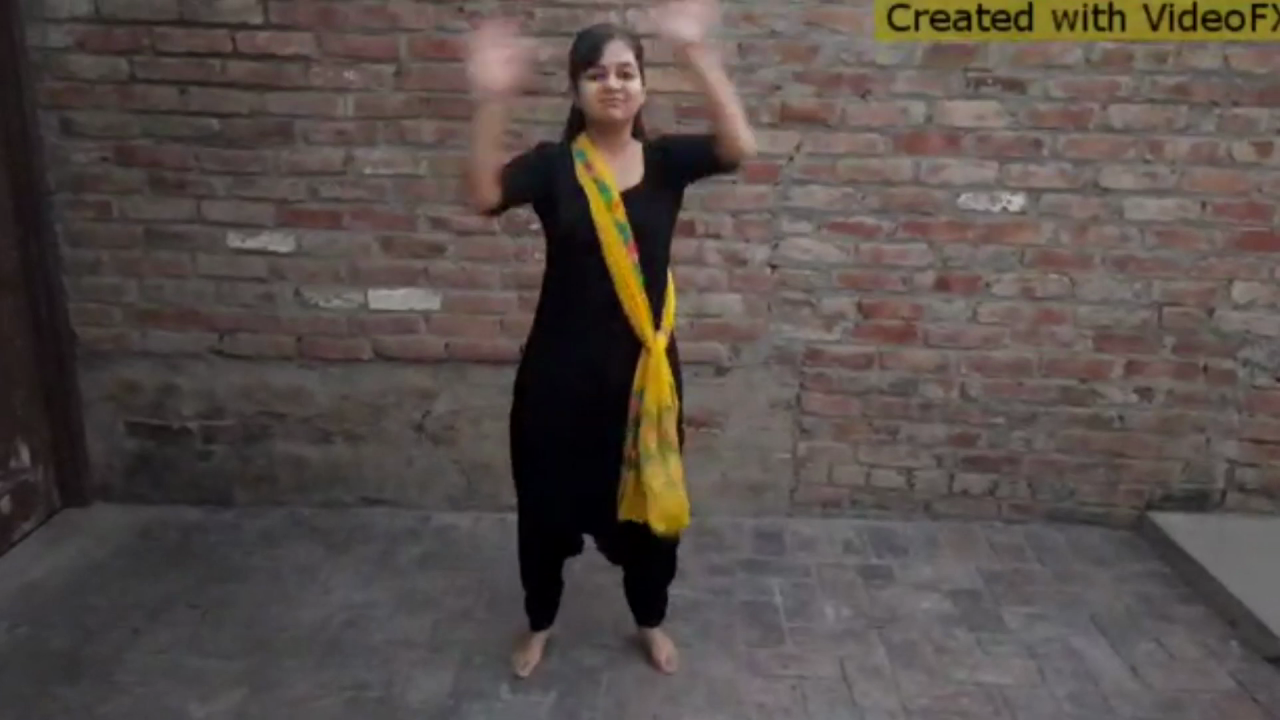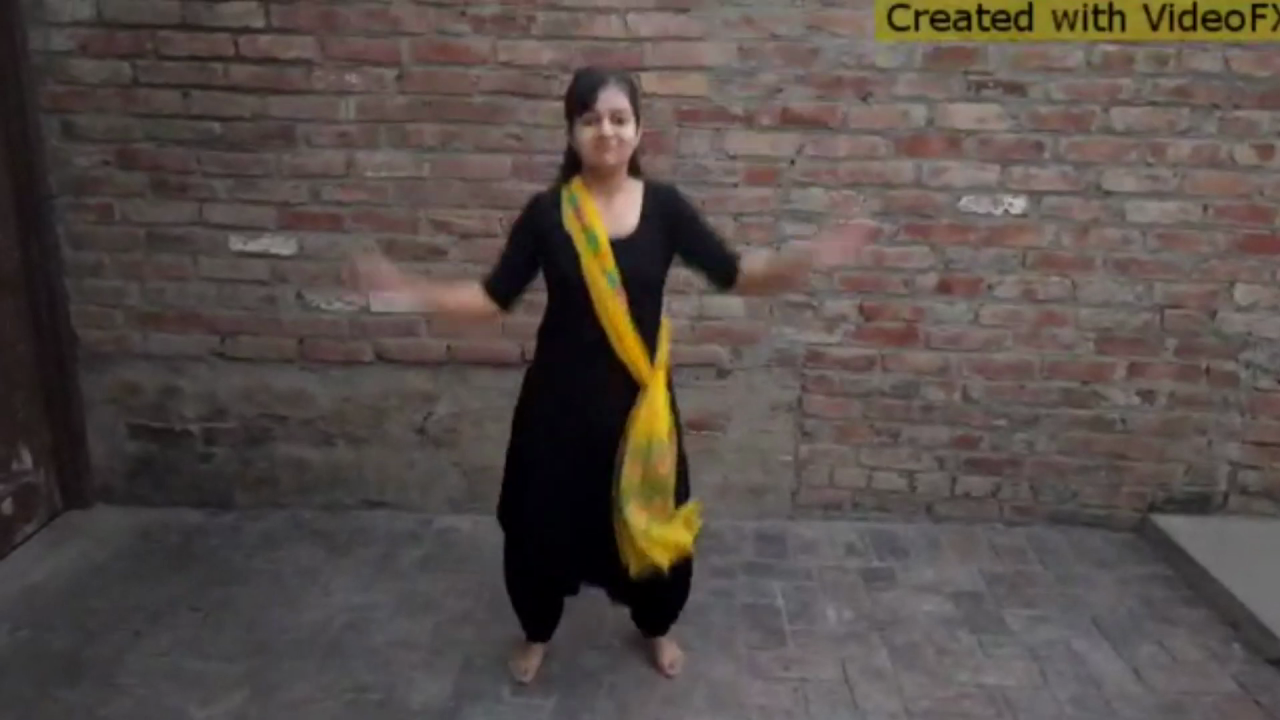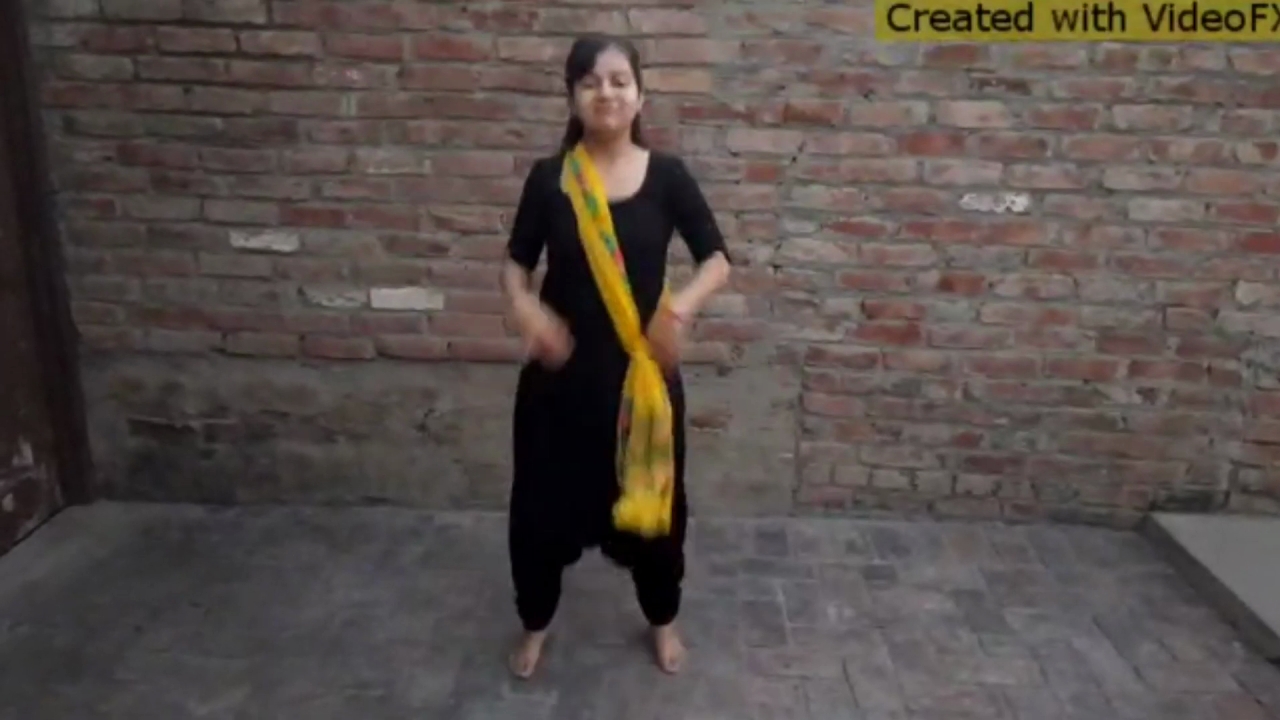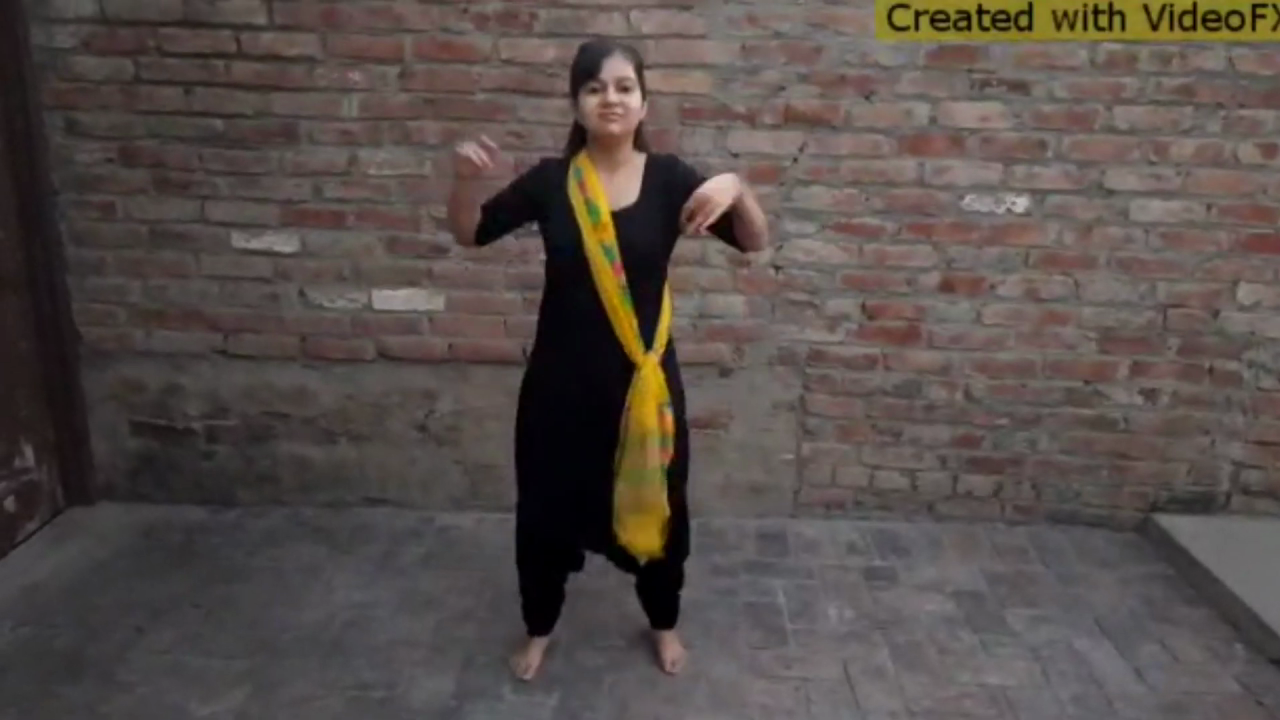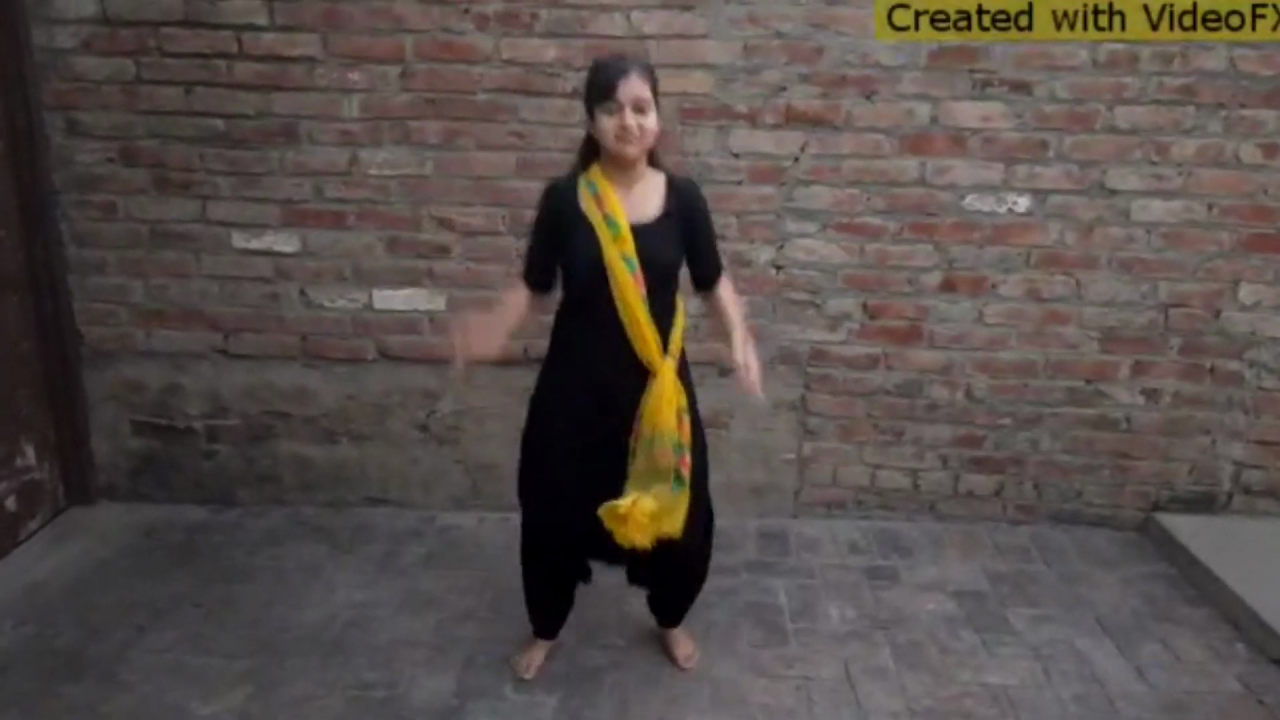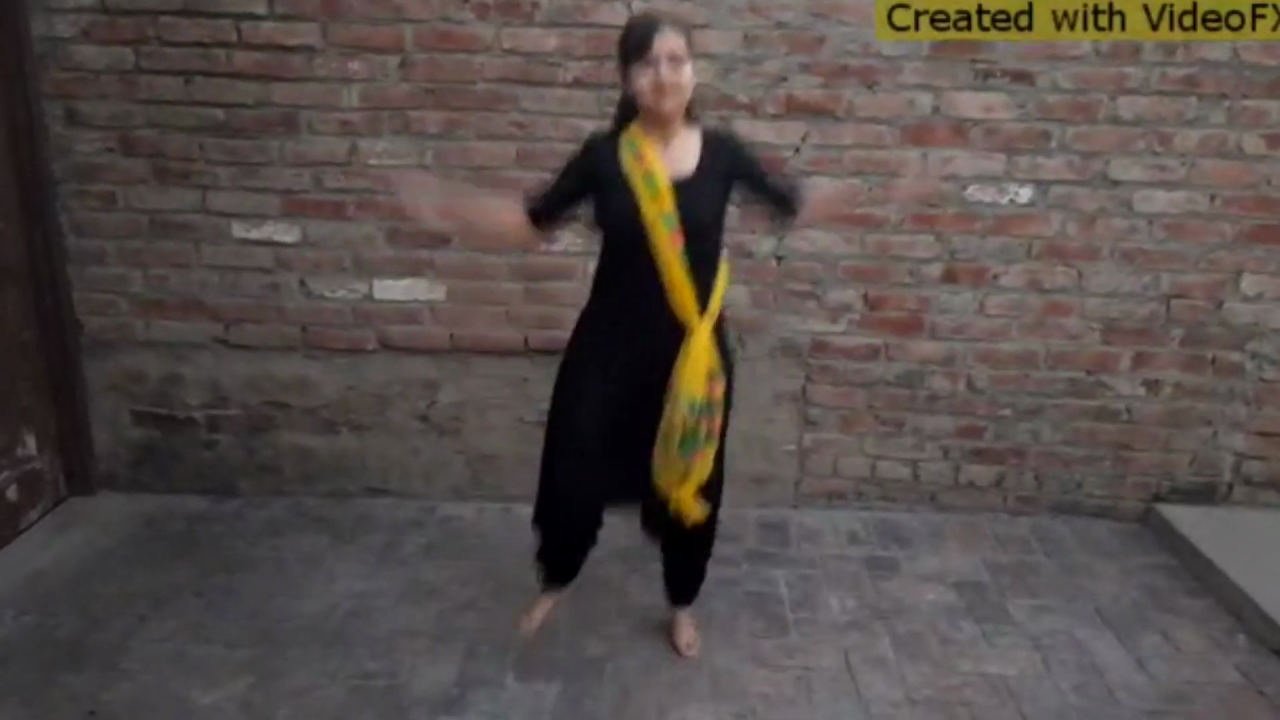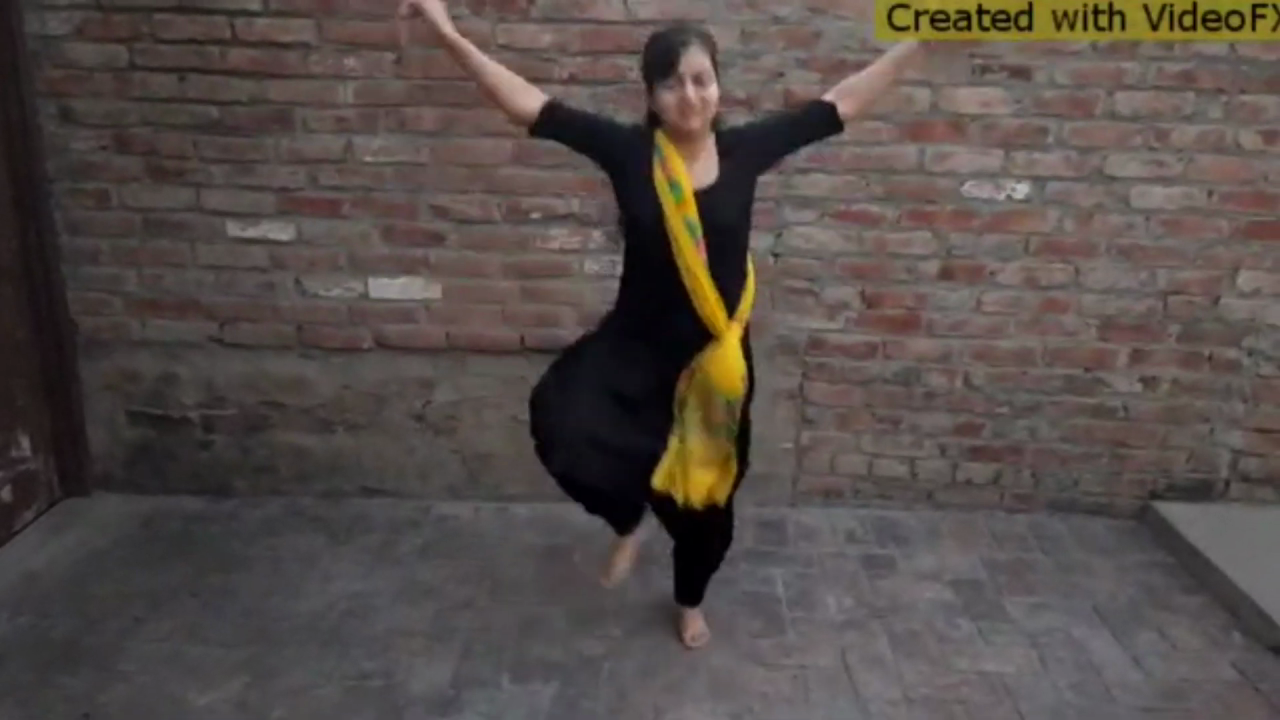
dt=0.2s
person 1, frame 1
left shoulder: (670, 159)
right shoulder: (550, 165)
left elbow: (737, 147)
right elbow: (482, 196)
right wrist: (492, 99)
left hip: (642, 363)
right hip: (561, 363)
left knee: (648, 497)
right knee: (547, 499)
left ankle: (651, 621)
right ankle: (539, 624)
person 1, frame 2
left shoulder: (665, 206)
right shoulder: (546, 212)
left elbow: (735, 274)
right elbow: (494, 294)
left wrist: (801, 263)
right wrist: (414, 292)
left hip: (639, 402)
right hip: (560, 399)
left knee: (657, 530)
right knee: (537, 532)
left ankle: (657, 628)
right ankle: (537, 634)
person 1, frame 3
left shoulder: (667, 174)
right shoulder: (548, 178)
left elbow: (716, 257)
right elbow: (518, 261)
left wrist: (683, 305)
right wrist: (525, 307)
left hip: (643, 371)
right hip: (561, 371)
left knee: (654, 502)
right knee: (543, 503)
left ankle: (662, 619)
right ankle: (535, 623)
person 1, frame 4
left shoulder: (668, 176)
right shoulder: (548, 180)
left elbow: (754, 240)
right elbow: (469, 234)
left wrist: (735, 189)
right wrist: (466, 179)
left hip: (643, 378)
right hip: (561, 377)
left knee: (655, 508)
right knee: (547, 508)
left ankle: (664, 622)
right ankle: (539, 628)
person 1, frame 5
left shoulder: (682, 197)
right shoulder: (564, 199)
left elbow: (713, 282)
right elbow: (534, 284)
left wrist: (740, 342)
right wrist: (494, 328)
left hip: (658, 388)
right hip: (575, 389)
left knee: (683, 520)
right knee: (555, 518)
left ankle: (671, 620)
right ankle: (544, 631)
person 1, frame 6
left shoulder: (723, 152)
right shoulder: (601, 156)
left elbow: (790, 204)
right elbow: (533, 220)
right wrist: (453, 207)
left hip: (693, 350)
right hip: (611, 347)
left knee: (692, 486)
right knee: (574, 474)
left ankle: (682, 604)
right ankle: (555, 580)
person 1, frame 7
left shoulder: (747, 148)
right shoulder: (623, 147)
left elbow: (838, 106)
right elbow: (531, 106)
left hip: (716, 350)
right hip: (633, 345)
left knee: (706, 486)
right knee: (561, 424)
left ankle: (690, 601)
right ankle: (627, 518)
